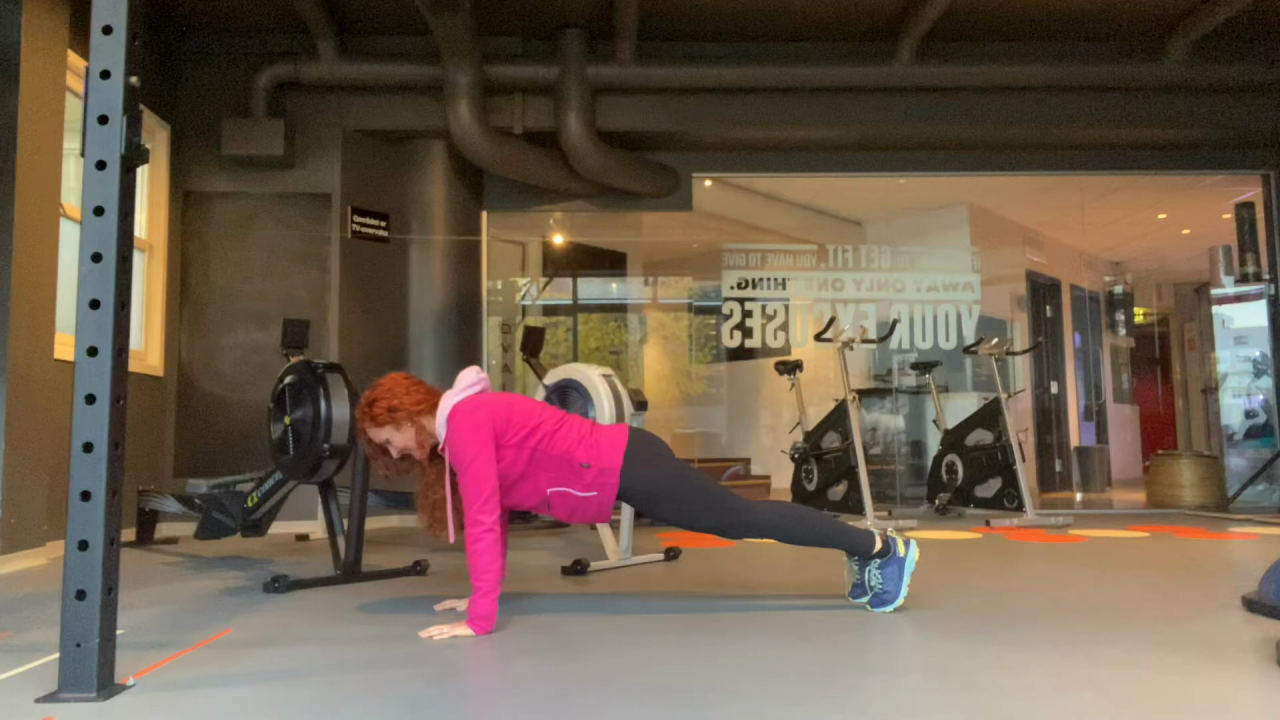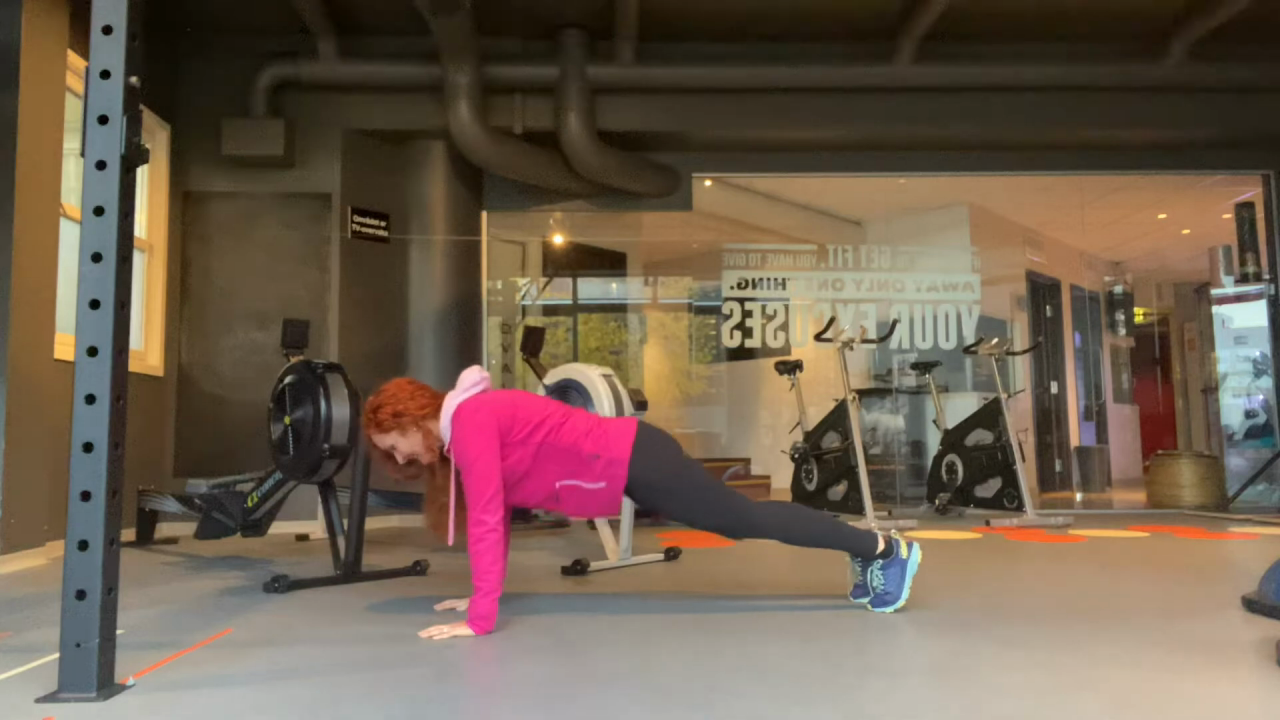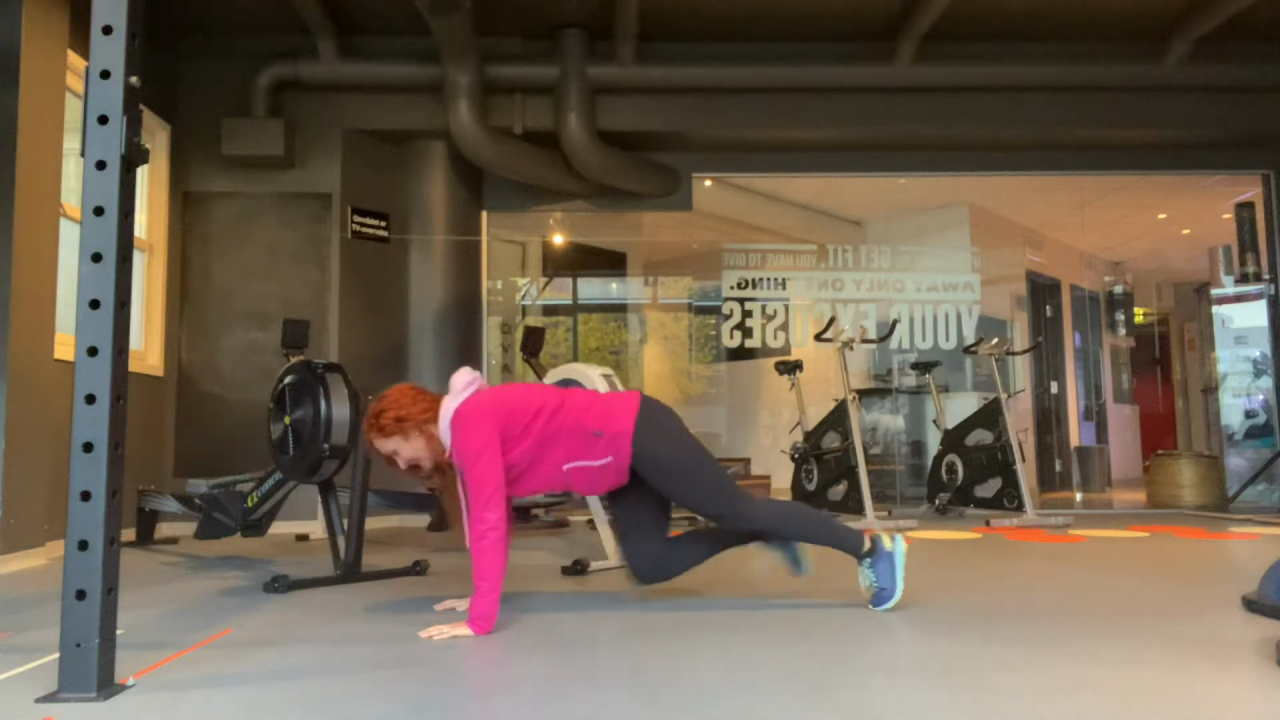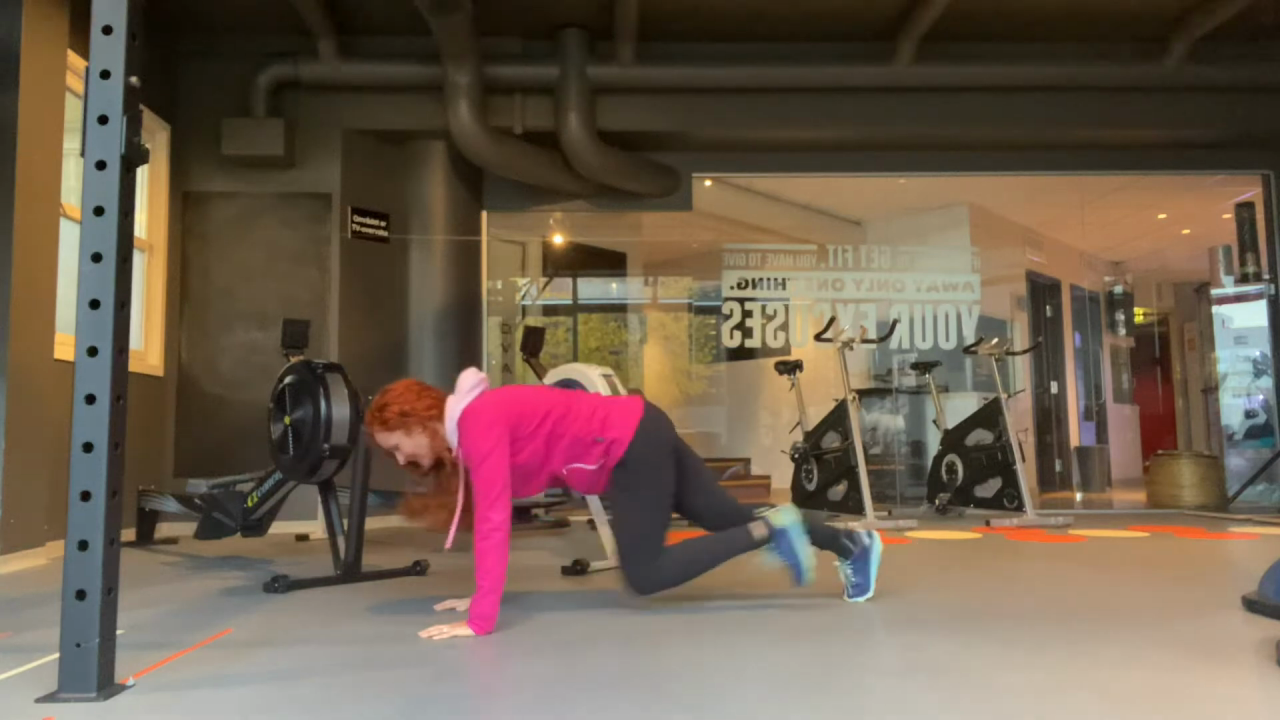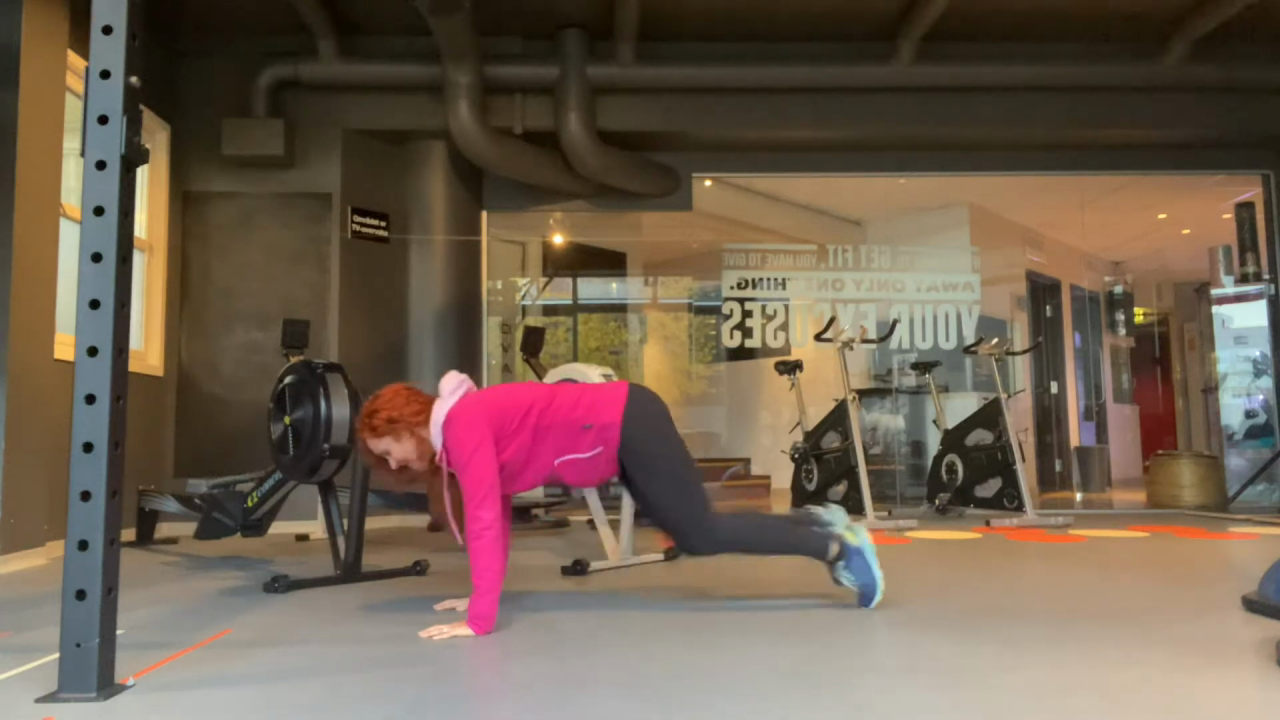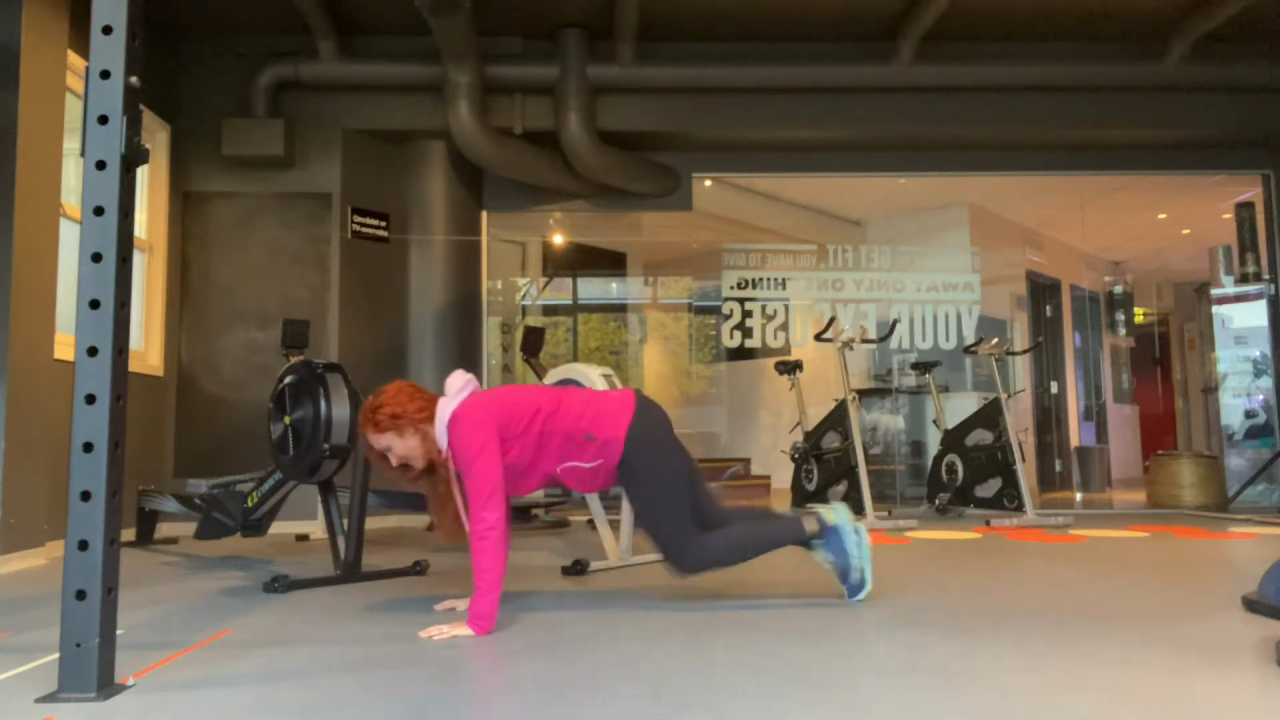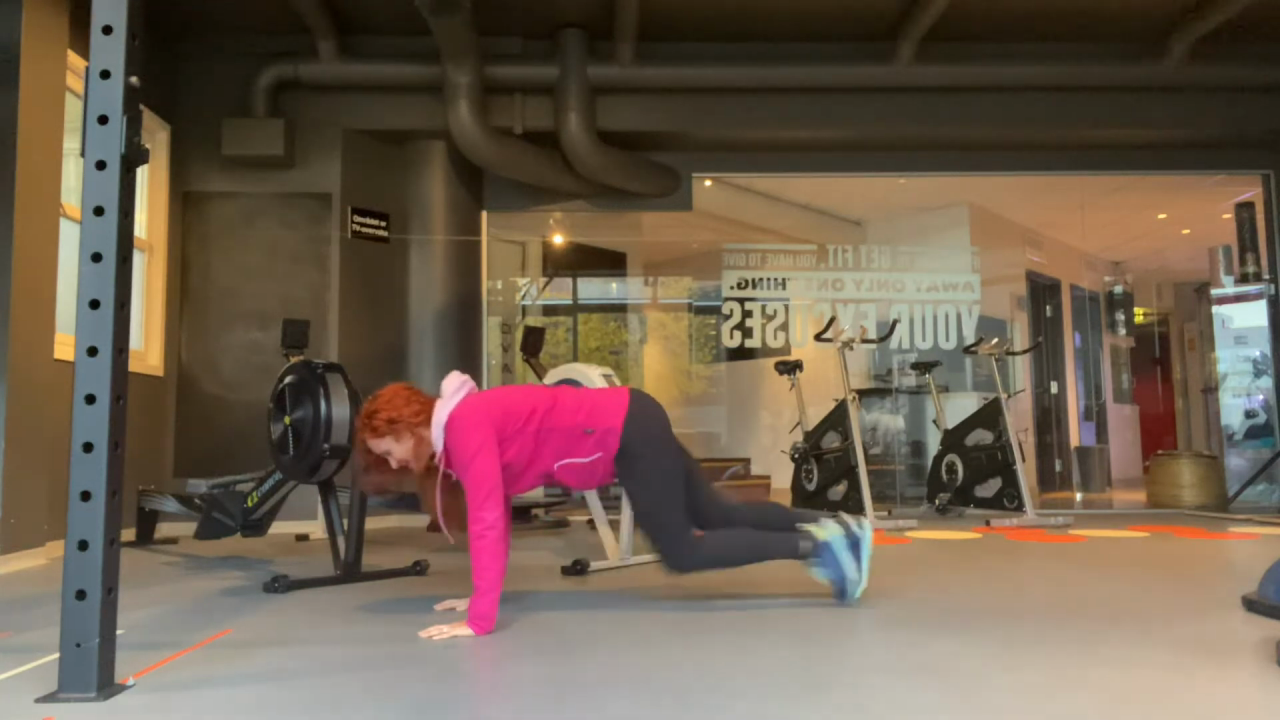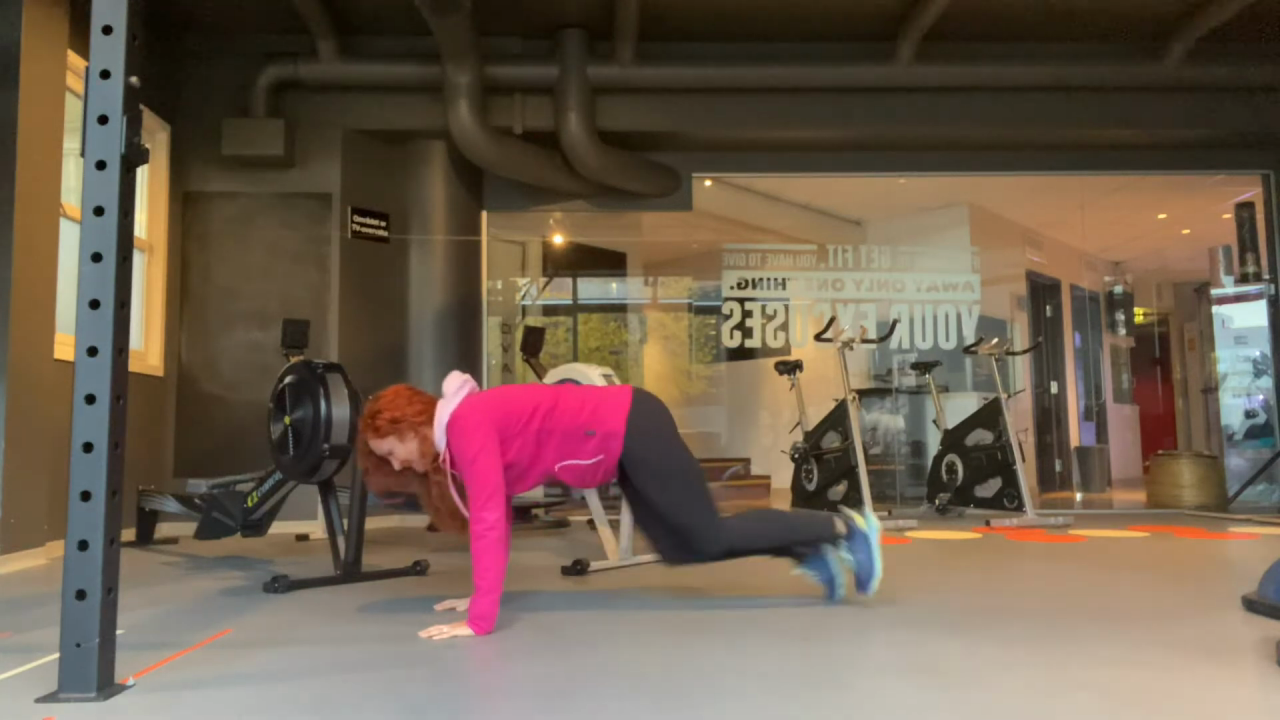
dt=0.5s
person 1, frame 1
left shoulder: (465, 423)
right shoulder: (472, 419)
left elbow: (484, 521)
right elbow: (491, 514)
left wrist: (479, 617)
right wrist: (482, 592)
left hip: (627, 468)
right hip: (618, 465)
left knee: (746, 518)
right knee: (740, 519)
left ankle: (885, 547)
right ankle: (858, 547)
person 1, frame 2
left shoulder: (468, 422)
right shoulder: (474, 423)
left elbow: (485, 522)
right elbow: (496, 516)
left wrist: (479, 618)
right wrist: (483, 593)
left hip: (636, 462)
right hip: (623, 464)
left knee: (749, 518)
right knee: (741, 518)
left ankle: (887, 549)
right ankle: (865, 550)
person 1, frame 3
left shoulder: (469, 423)
right shoulder: (475, 424)
left elbow: (488, 520)
right elbow: (488, 513)
left wrist: (481, 616)
right wrist: (483, 592)
left hip: (640, 436)
right hip: (626, 451)
left knee: (736, 510)
right knee: (650, 569)
left ankle: (877, 547)
right ankle: (768, 531)
person 1, frame 4
left shoulder: (478, 422)
right shoulder: (470, 426)
left elbow: (493, 521)
right elbow: (492, 514)
left wrist: (479, 619)
right wrist: (481, 593)
left hip: (637, 441)
right hip: (634, 440)
left knee: (644, 575)
right knee: (723, 515)
left ankle: (768, 532)
right ankle: (852, 545)
person 1, frame 5
left shoulder: (462, 424)
right shoulder: (465, 424)
left elbow: (486, 520)
right elbow: (492, 513)
left wrist: (479, 618)
right wrist: (480, 593)
left hip: (628, 420)
right hip: (626, 425)
left knee: (696, 525)
right knee: (691, 535)
left ankle: (839, 546)
right ankle: (819, 523)
person 1, frame 6
left shoulder: (468, 424)
right shoulder: (463, 428)
left elbow: (488, 521)
right elbow: (491, 516)
left wrist: (479, 619)
right wrist: (480, 592)
left hip: (632, 434)
right hip: (626, 434)
left knee: (688, 553)
right knee: (708, 522)
left ankle: (820, 526)
right ankle: (832, 537)
person 1, frame 7
left shoulder: (467, 425)
right shoulder: (459, 429)
left elbow: (489, 523)
right elbow: (493, 516)
left wrist: (480, 618)
right wrist: (480, 592)
left hip: (628, 423)
right hip: (623, 431)
left knee: (681, 552)
right knee: (714, 514)
left ankle: (815, 542)
right ankle: (838, 527)
person 1, frame 8
left shoulder: (467, 425)
right shoulder: (463, 430)
left elbow: (488, 520)
right elbow: (491, 515)
left wrist: (479, 619)
right wrist: (479, 594)
left hip: (631, 427)
right hip: (622, 436)
left knee: (710, 537)
right knee: (677, 549)
left ankle: (847, 529)
right ankle: (809, 550)
